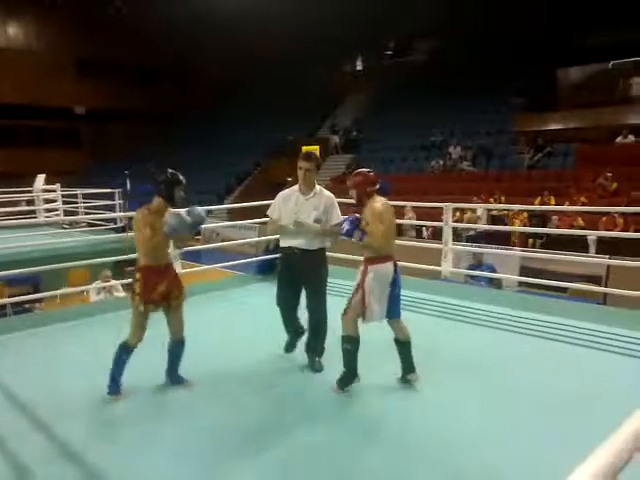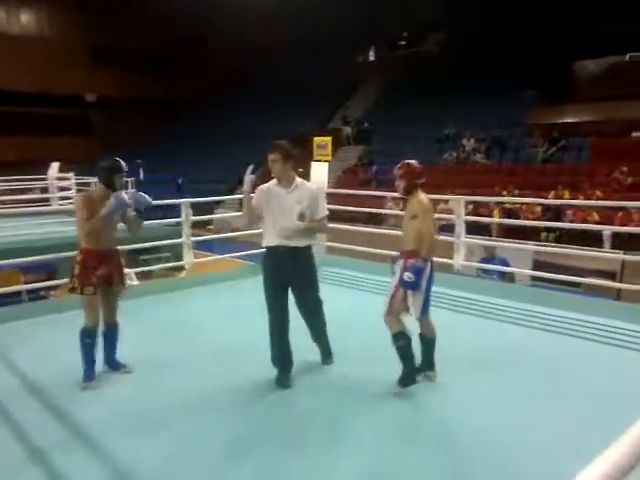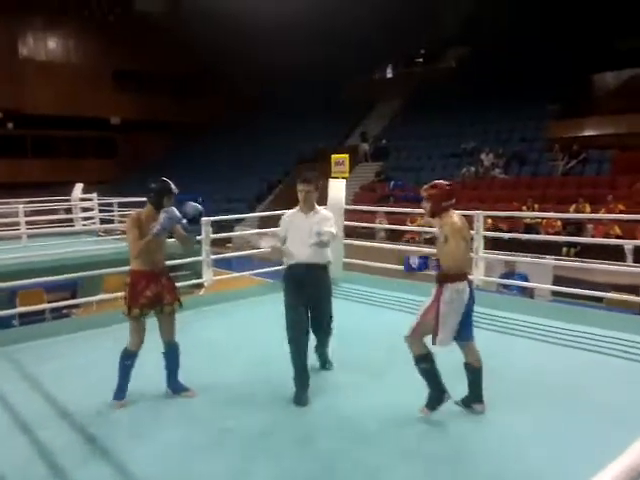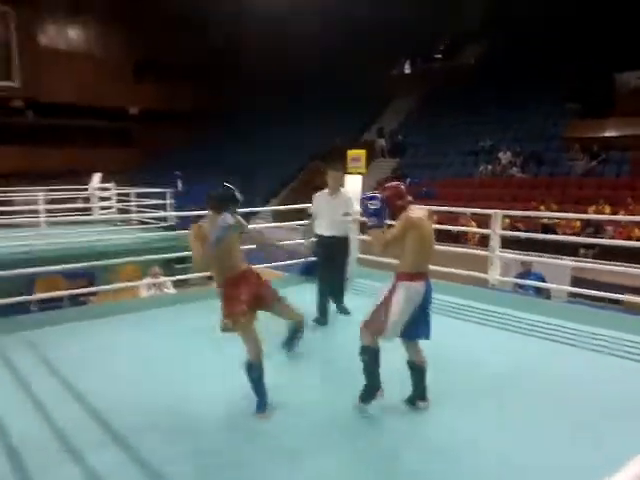
dt=1s
person 1, frame 1
left shoulder: (170, 213)
right shoulder: (144, 215)
left elbow: (180, 240)
right elbow: (147, 249)
left wrist: (192, 226)
right wrist: (167, 231)
left hip: (168, 274)
right hip: (148, 276)
left knee: (178, 333)
right knee: (136, 337)
left ankle: (172, 374)
right ankle: (114, 382)
person 1, frame 2
left shoulder: (118, 199)
right shoulder: (85, 199)
left elbow: (134, 229)
right elbow: (84, 231)
left wrist: (139, 211)
right wrist: (107, 212)
left hip: (112, 258)
right hip: (89, 261)
left knee: (111, 317)
right knee: (92, 320)
left ankle: (111, 360)
right ankle: (88, 371)
person 1, frame 3
left shoulder: (167, 218)
right shoulder: (135, 220)
left elbow: (188, 244)
right elbow: (136, 252)
right wrist: (159, 230)
left hip: (162, 278)
right hip: (140, 280)
left knee: (169, 338)
right knee: (136, 342)
left ankle: (173, 383)
right ankle: (120, 390)
person 1, frame 4
left shoulder: (234, 220)
right shoulder: (198, 230)
left elbow: (252, 235)
right elbow: (200, 265)
right wrist: (214, 239)
left hip: (251, 278)
right hip: (231, 289)
left knee: (297, 319)
right knee: (255, 351)
left ankle: (288, 343)
right ankle: (261, 400)
person 2, frame 1
left shoulder: (372, 208)
right shoulder: (384, 204)
left elbow: (378, 242)
left wrist: (354, 233)
right wrist: (360, 227)
left hip: (375, 269)
right hip: (389, 266)
left knee: (349, 317)
right knee: (395, 319)
left ankle: (350, 373)
right ankle: (409, 371)
person 2, frame 2
left shoulder: (419, 202)
right shoulder: (414, 201)
left elbow: (430, 238)
left wrist: (419, 265)
left hip: (414, 264)
right hip: (413, 263)
left knee: (392, 315)
right knee: (423, 316)
left ankle: (410, 370)
right ankle: (428, 366)
person 2, frame 3
left shoulder: (450, 224)
right shoulder: (452, 219)
left elbow: (459, 260)
left hip: (450, 289)
right hip: (462, 286)
left knee: (414, 338)
right knee: (467, 344)
left ankle: (437, 390)
right ankle: (475, 399)
person 2, frame 4
left shoulder: (409, 219)
right shoulder: (421, 214)
left elbow: (381, 245)
left wrist: (372, 218)
right wrist: (379, 220)
left hip: (407, 284)
right hip: (422, 284)
left knee: (369, 330)
right knee: (411, 341)
left ankle: (372, 386)
right ankle: (419, 396)
person 3, frame 1
left shoulder: (327, 198)
right shoulder: (284, 196)
left elbow: (336, 229)
right elbow: (271, 228)
left wrist: (315, 229)
right wrist: (286, 226)
left hip: (315, 256)
right hip: (289, 255)
left knee: (317, 307)
right knee: (284, 303)
left ankle: (314, 353)
right ankle: (294, 332)
person 3, frame 2
left shoulder: (310, 191)
right shoulder: (264, 191)
left elbow: (322, 225)
right elbow: (249, 221)
left wrist: (300, 227)
right wrist: (246, 191)
left hip: (301, 255)
right hip: (274, 256)
left knee: (312, 307)
right knee: (277, 315)
left ankle: (324, 347)
right ankle: (283, 367)
person 3, frame 3
left shoulder: (325, 216)
right shoulder: (289, 217)
left elbow: (328, 237)
right elbow: (279, 242)
left wrist: (321, 241)
right wrist: (278, 248)
left hip: (318, 273)
right hip: (294, 274)
left knee: (322, 324)
right knee: (297, 329)
left ankle: (322, 353)
right ankle: (301, 384)
person 3, frame 4
left shoulder: (347, 198)
right shoulder: (319, 197)
left elbow: (351, 219)
right elbow: (314, 218)
left hip: (341, 241)
right hip: (323, 241)
left knee: (339, 276)
right knee: (324, 278)
left ankle: (339, 303)
right ankle: (322, 313)
